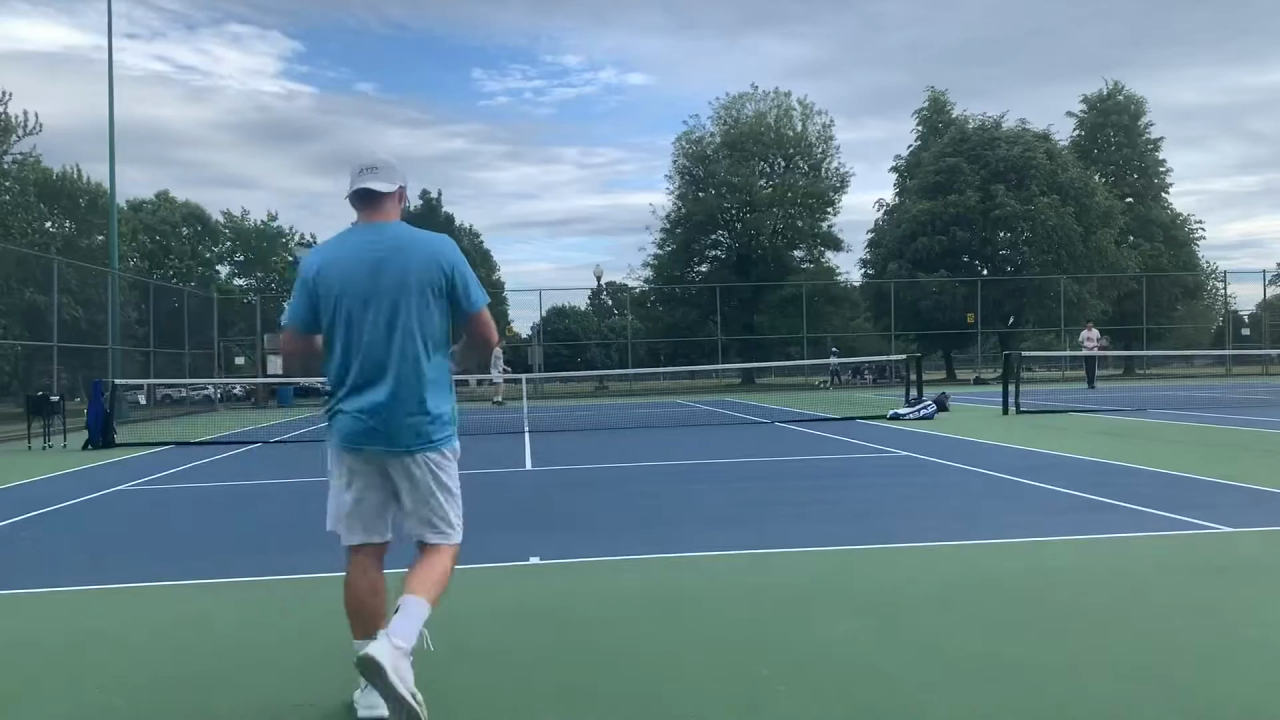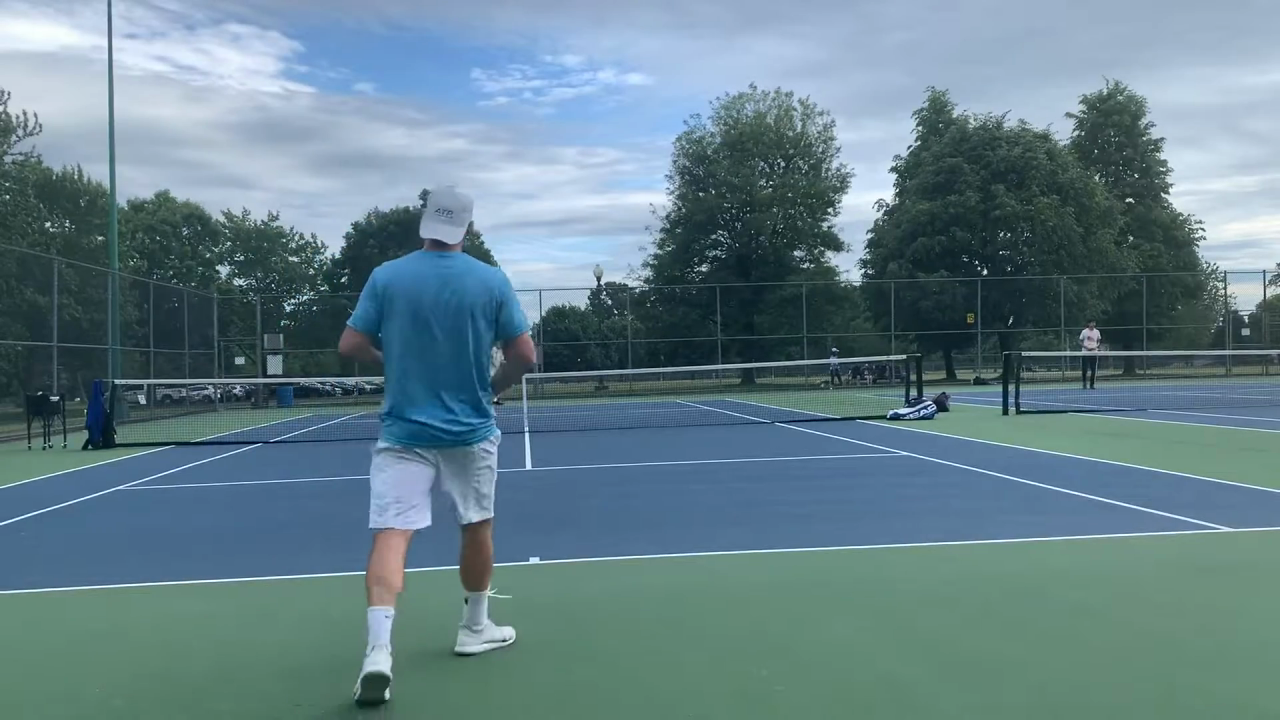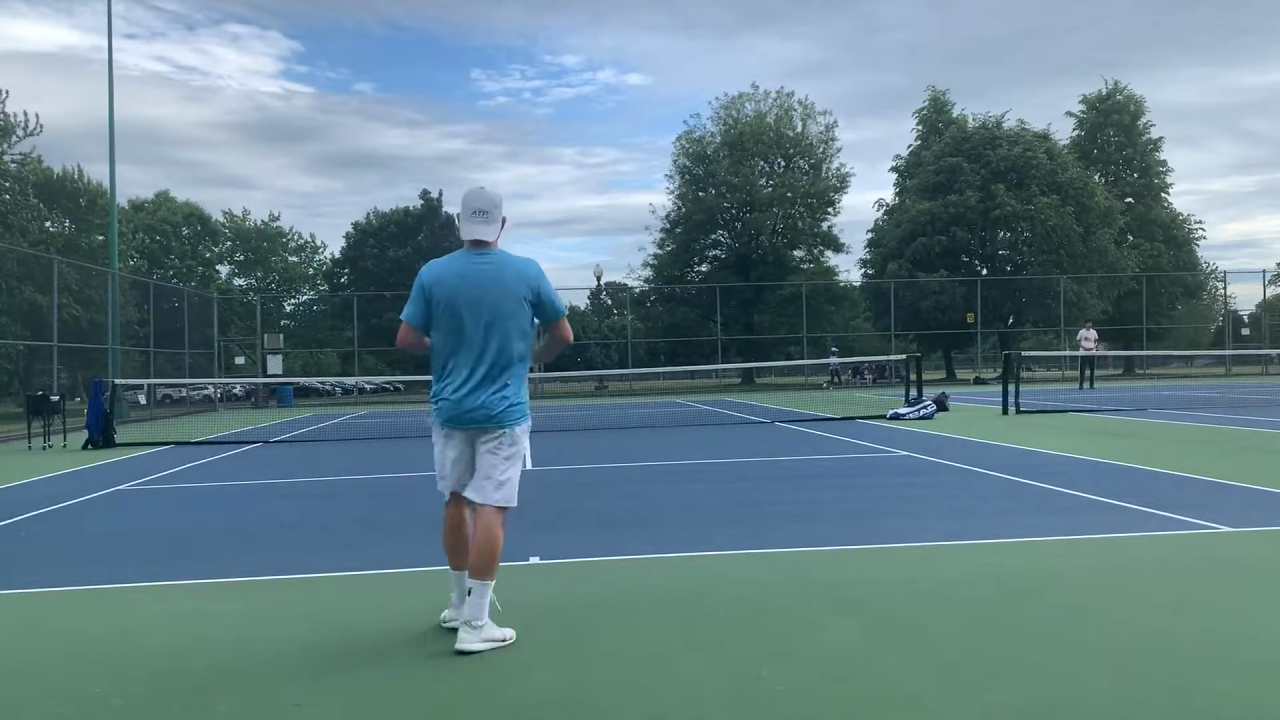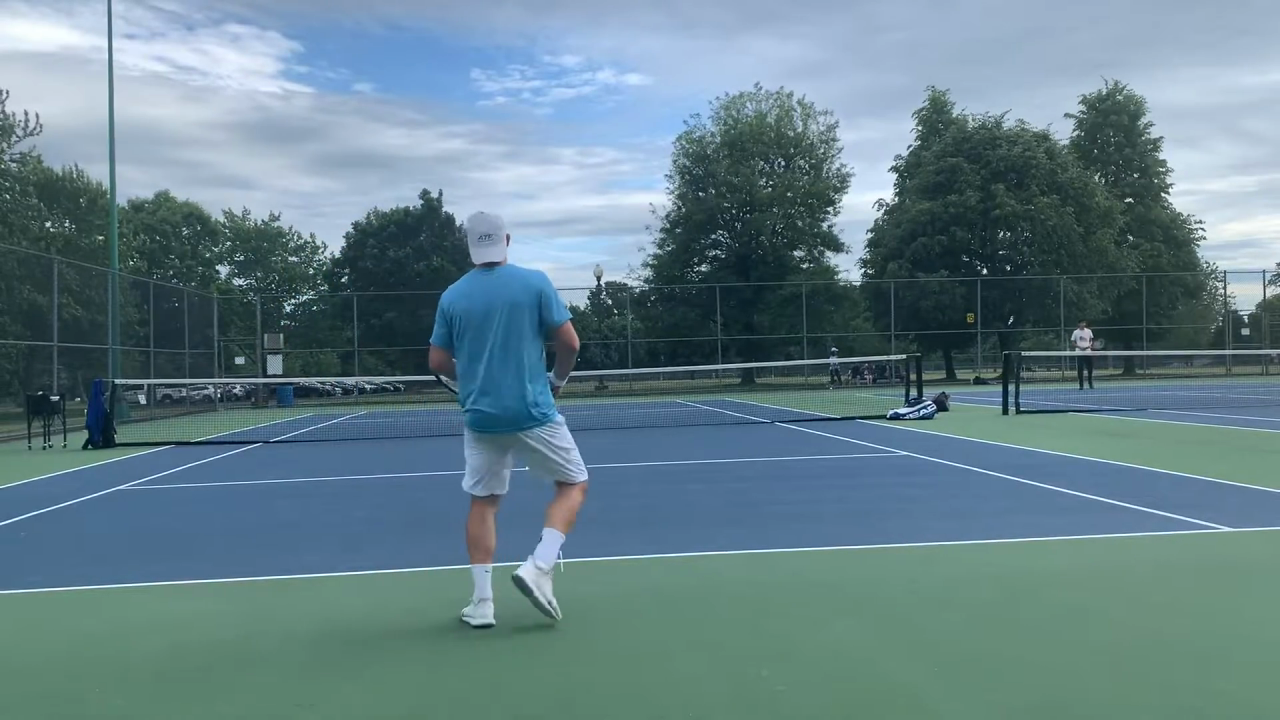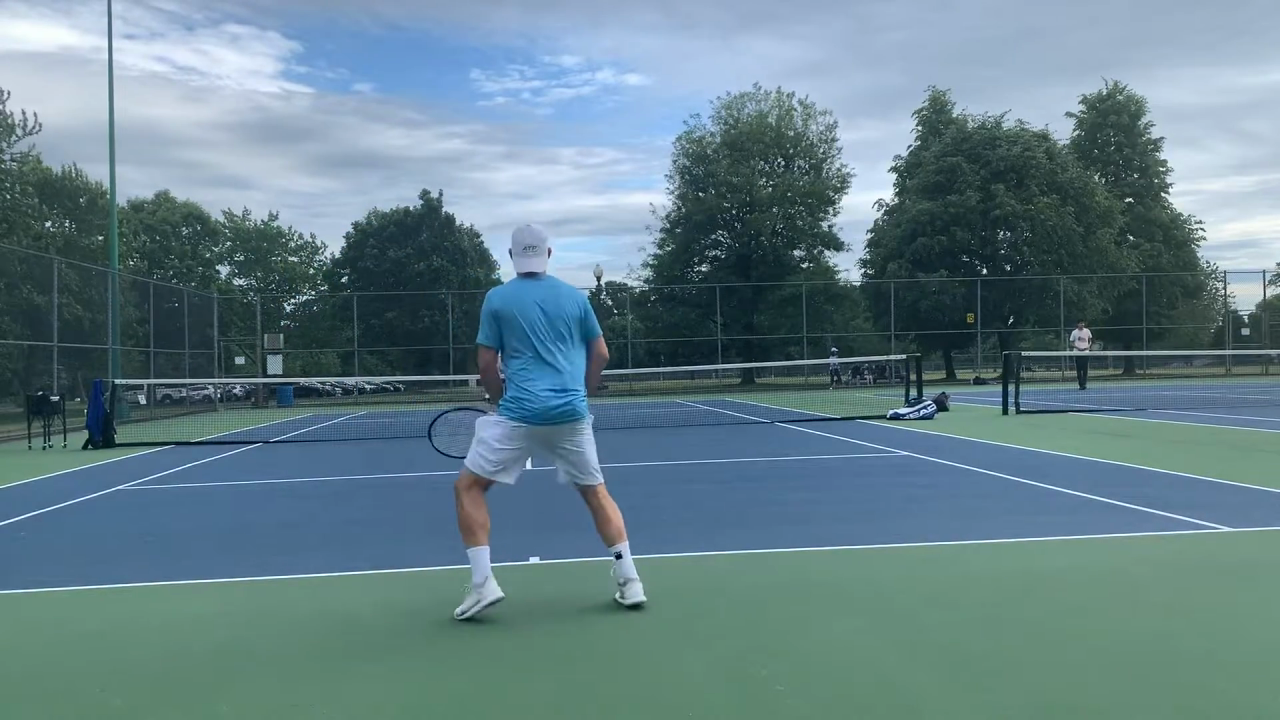
dt=0.4s
person 1, frame 1
left shoulder: (318, 261)
right shoulder: (440, 250)
left elbow: (292, 349)
right elbow: (486, 335)
left hip: (354, 430)
right hip: (425, 428)
left knee: (364, 551)
right knee: (437, 549)
right ankle: (390, 643)
person 1, frame 2
left shoulder: (386, 275)
right shoulder: (491, 280)
left elbow: (351, 346)
right elbow: (525, 355)
left hip: (403, 430)
right hip: (470, 429)
left knee: (391, 535)
right knee: (475, 525)
left ankle: (379, 650)
right ankle: (475, 627)
person 1, frame 3
left shoulder: (431, 274)
right shoulder: (528, 272)
left elbow: (405, 340)
right elbow: (563, 336)
left hip: (451, 411)
right hip: (504, 412)
left knee: (456, 503)
right knee: (490, 510)
left ankle: (463, 604)
right ankle: (475, 624)
person 1, frame 4
left shoulder: (452, 296)
right shoulder: (534, 282)
left elbow: (438, 362)
right elbow: (569, 343)
right wrist: (558, 379)
left hip: (482, 418)
right hip: (533, 413)
left knee: (483, 502)
right knee: (573, 486)
left ankle: (481, 601)
right ankle: (538, 568)
person 1, frame 5
left shoulder: (497, 299)
right shoulder: (575, 297)
left elbow: (486, 364)
right elbow: (600, 356)
left wrist: (502, 402)
left hip: (519, 414)
right hip: (571, 413)
left knee: (468, 487)
right knee: (596, 493)
left ankle: (483, 581)
right ankle: (629, 582)
